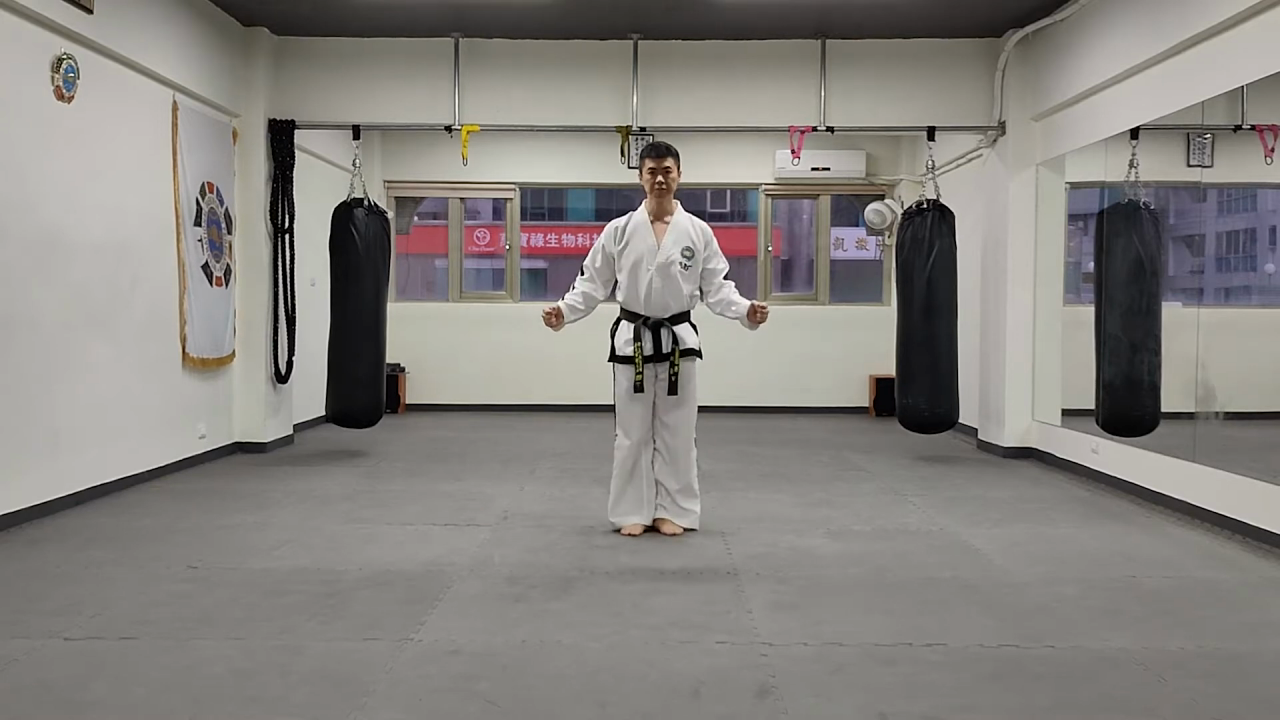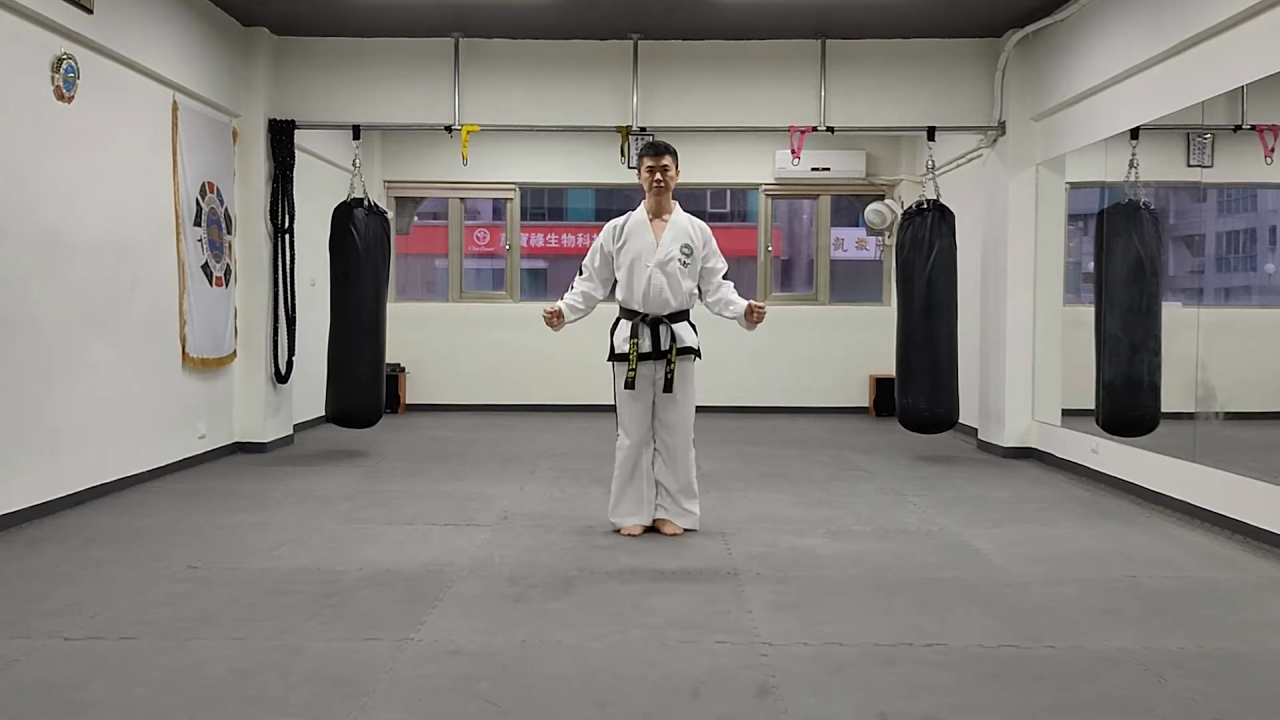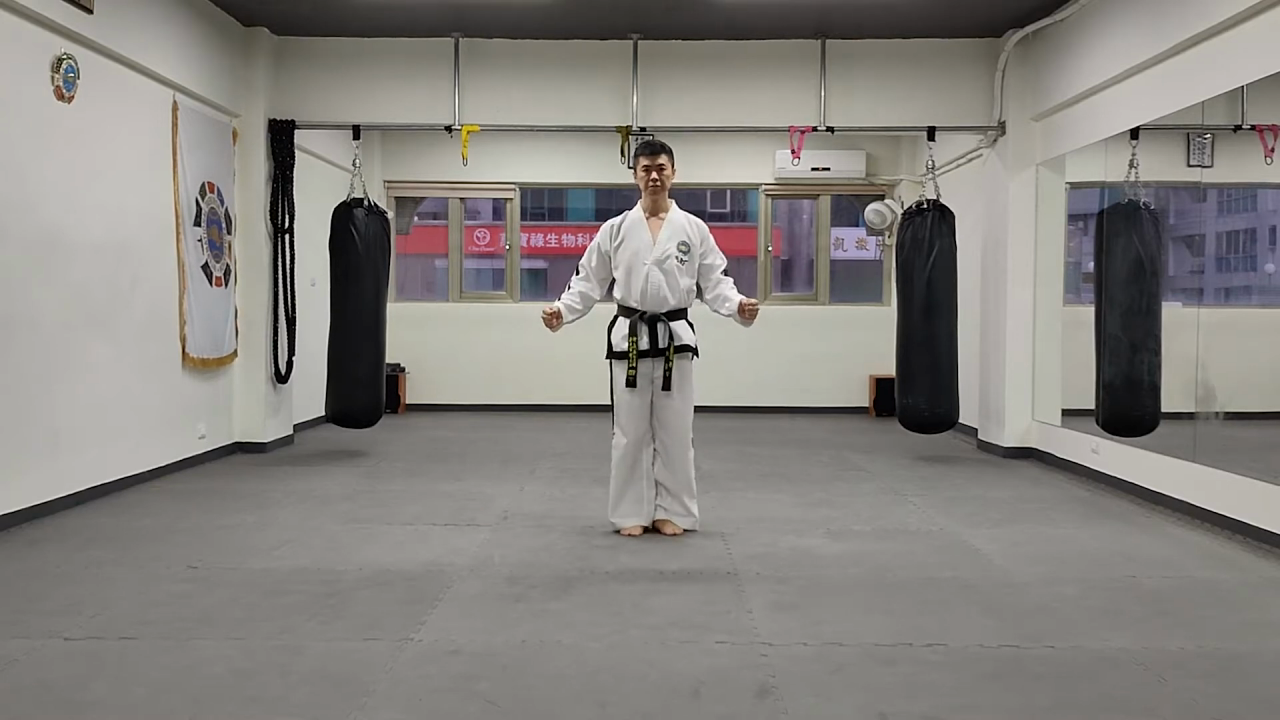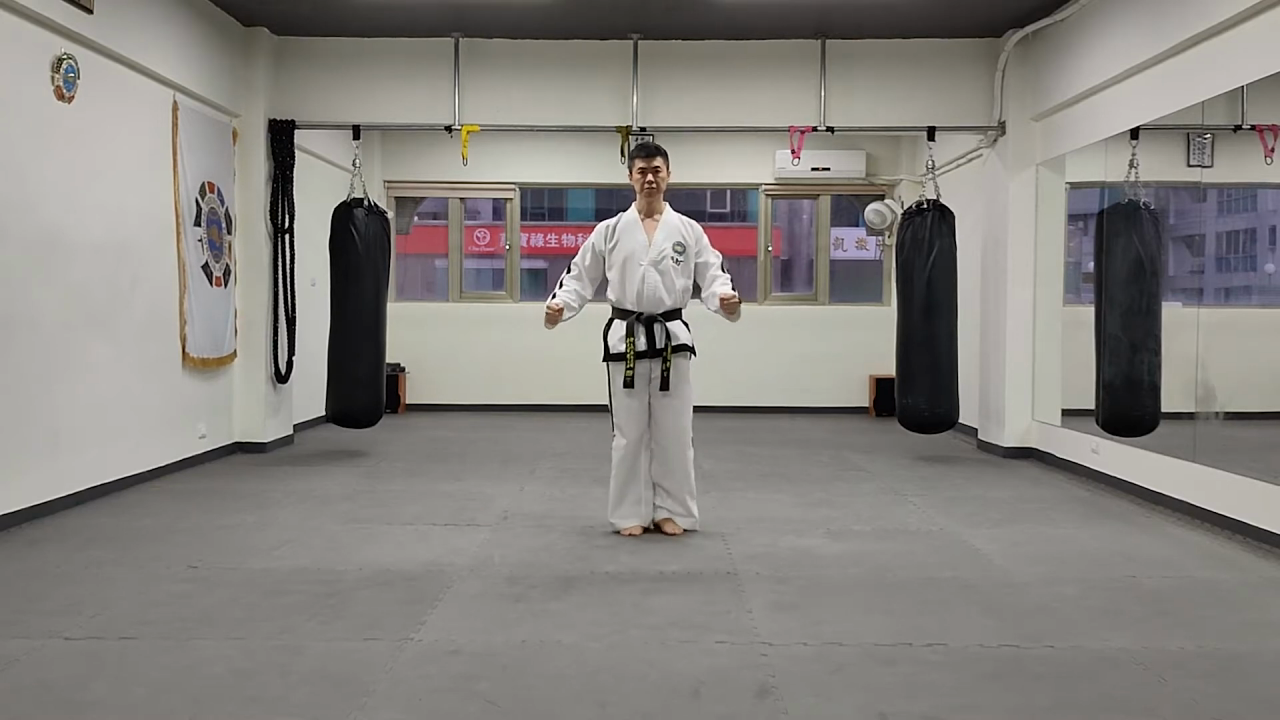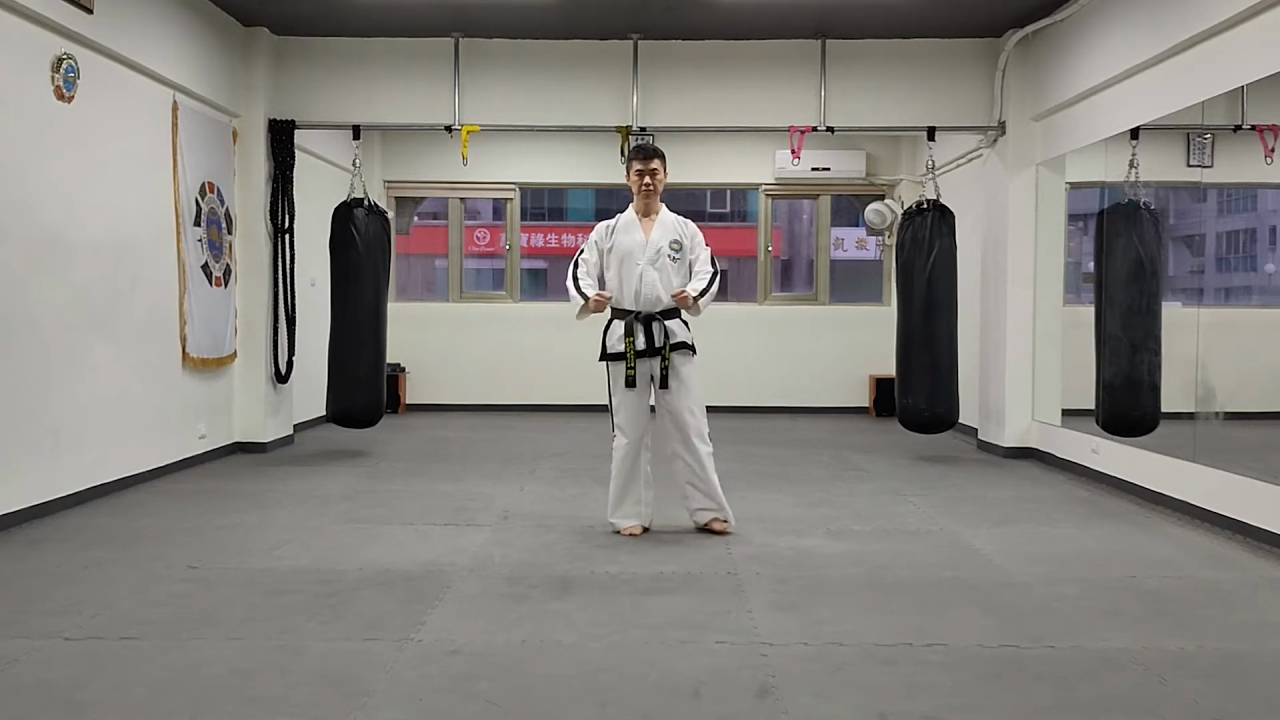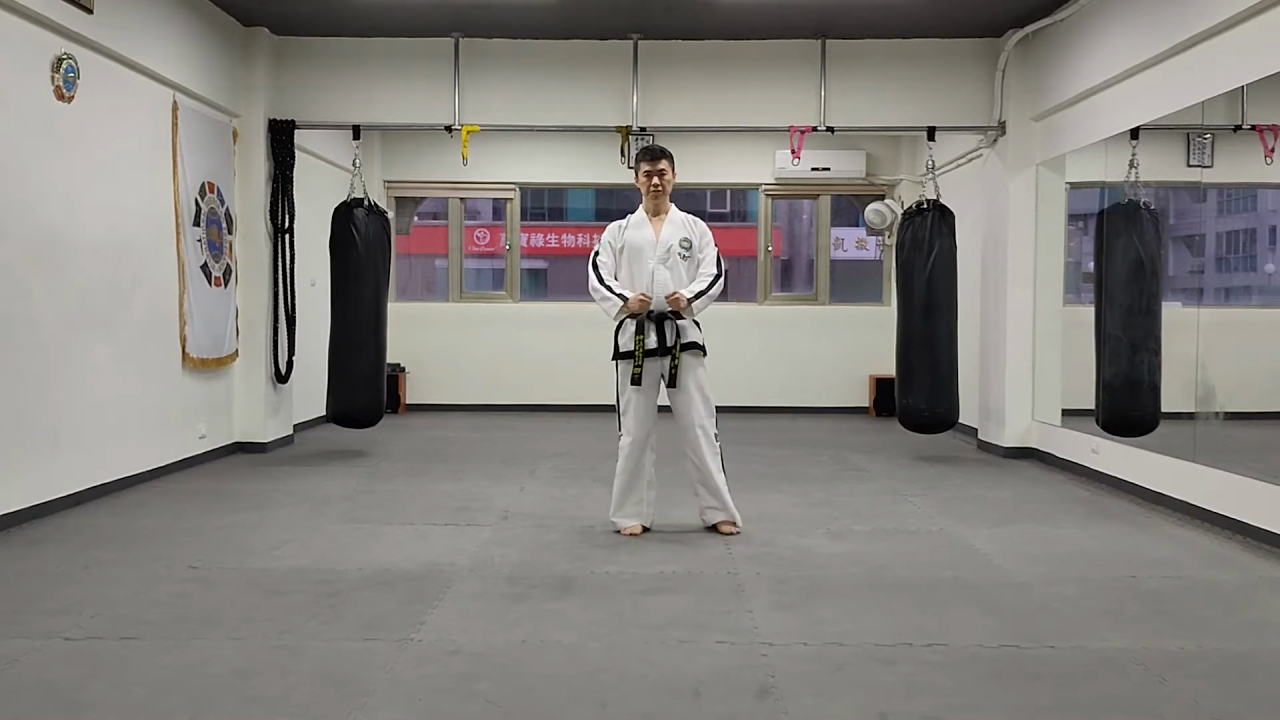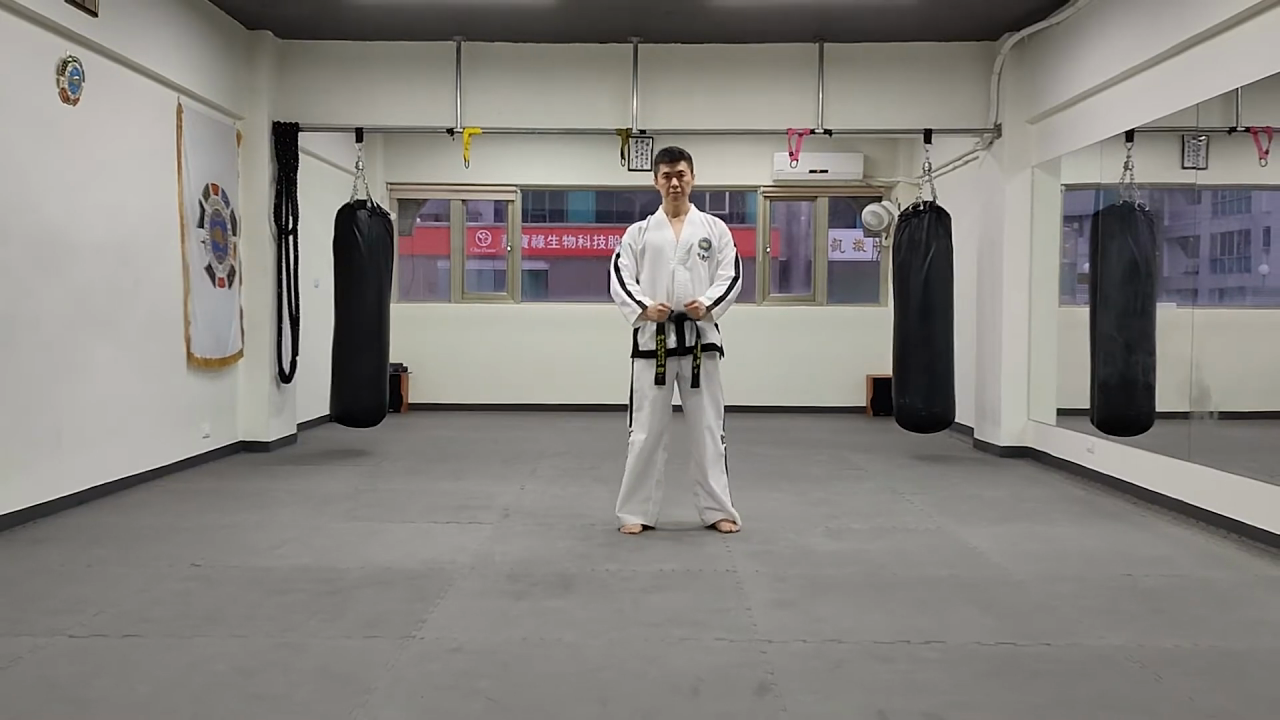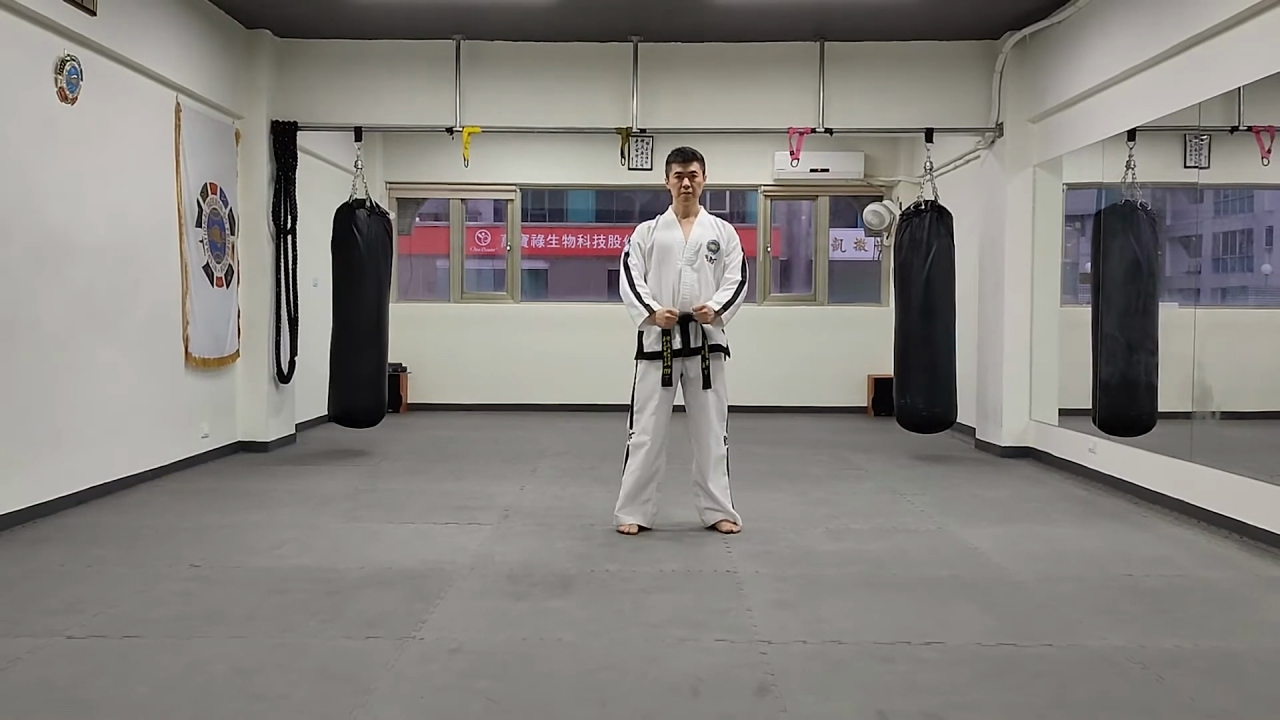
dt=0.3s
person 1, frame 1
left shoulder: (698, 231)
right shoulder: (619, 230)
left elbow: (716, 286)
right elbow: (593, 282)
left wrist: (745, 310)
right wrist: (563, 311)
left hip: (678, 340)
right hip: (632, 340)
left knee: (676, 432)
right knee: (632, 433)
left ankle: (672, 511)
right ankle: (634, 512)
person 1, frame 2
left shoulder: (696, 231)
right shoulder: (618, 230)
left elbow: (715, 286)
right elbow: (591, 282)
left wrist: (743, 310)
right wrist: (563, 311)
left hip: (677, 339)
right hip: (631, 339)
left knee: (675, 432)
right knee: (633, 432)
left ankle: (672, 512)
right ankle: (633, 513)
person 1, frame 3
left shoulder: (694, 228)
right shoulder: (615, 229)
left elbow: (714, 281)
right elbow: (589, 281)
left wrist: (738, 306)
right wrist: (562, 310)
left hip: (675, 336)
right hip: (629, 337)
left knee: (675, 431)
right knee: (630, 431)
left ankle: (672, 512)
right ankle: (633, 513)
person 1, frame 4
left shoulder: (689, 230)
right shoulder: (609, 231)
left elbow: (714, 273)
right elbow: (579, 275)
left wrist: (727, 299)
right wrist: (558, 304)
left hip: (672, 337)
right hip: (626, 338)
left knee: (674, 431)
right knee: (629, 433)
left ankle: (670, 511)
right ankle: (631, 514)
person 1, frame 5
left shoulder: (684, 229)
right shoulder: (607, 231)
left elbow: (708, 271)
right elbow: (582, 272)
left wrist: (693, 295)
right wrist: (588, 299)
left hip: (671, 335)
right hip: (624, 337)
left knee: (690, 426)
right knee: (629, 432)
left ankle: (709, 509)
right ankle: (630, 514)
person 1, frame 6
left shoulder: (694, 228)
right shoulder: (618, 232)
left elbow: (714, 275)
right elbow: (598, 278)
left wrist: (688, 298)
right wrist: (625, 300)
left hip: (682, 335)
right hip: (636, 338)
left knee: (700, 427)
right knee: (634, 432)
left ankle: (718, 511)
right ankle: (632, 513)
person 1, frame 7
left shoulder: (714, 228)
right shoulder: (639, 233)
left elbow: (731, 276)
right elbow: (620, 281)
left wrist: (708, 305)
right wrist: (644, 307)
left hip: (700, 337)
right hip: (654, 338)
left knee: (708, 428)
right knee: (646, 430)
left ankle: (717, 509)
right ankle: (636, 512)
person 1, frame 8
left shoulder: (722, 231)
right shoulder: (647, 232)
left elbow: (737, 280)
right elbow: (630, 280)
left wrist: (716, 309)
right wrist: (652, 312)
left hip: (706, 339)
right hip: (658, 339)
left knee: (710, 430)
right knee: (646, 430)
left ankle: (717, 510)
right ankle: (633, 512)
